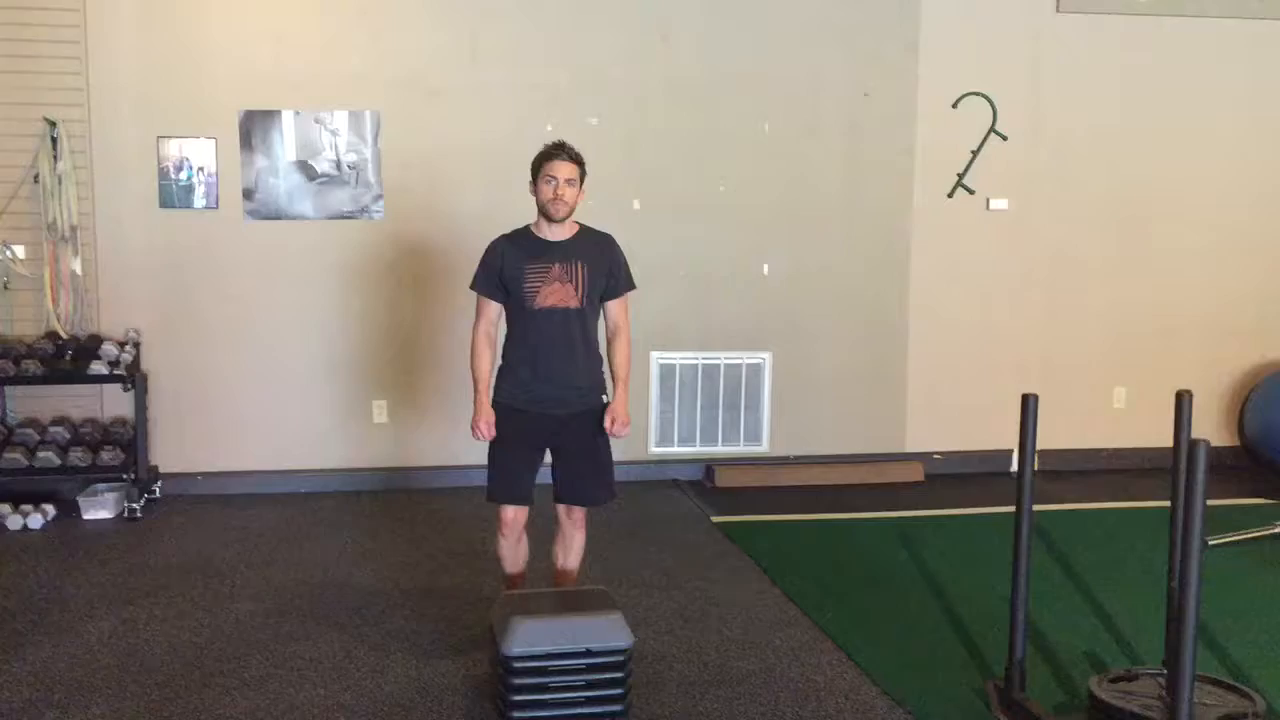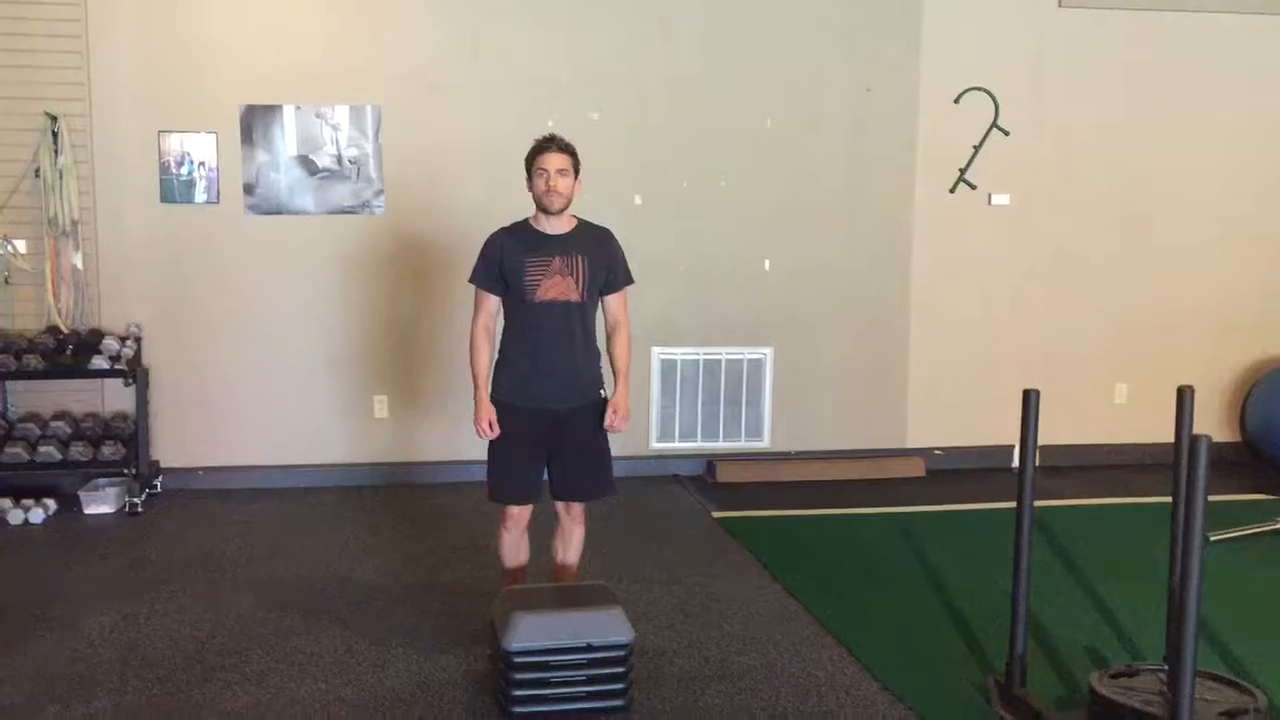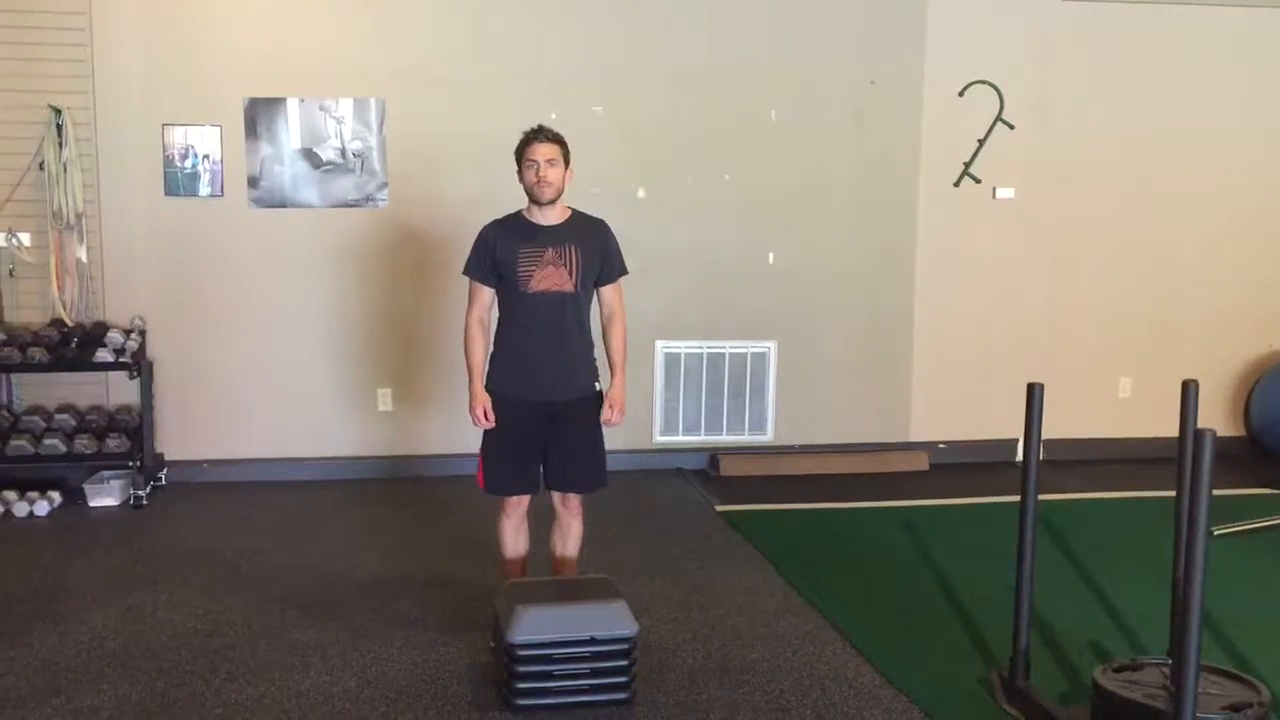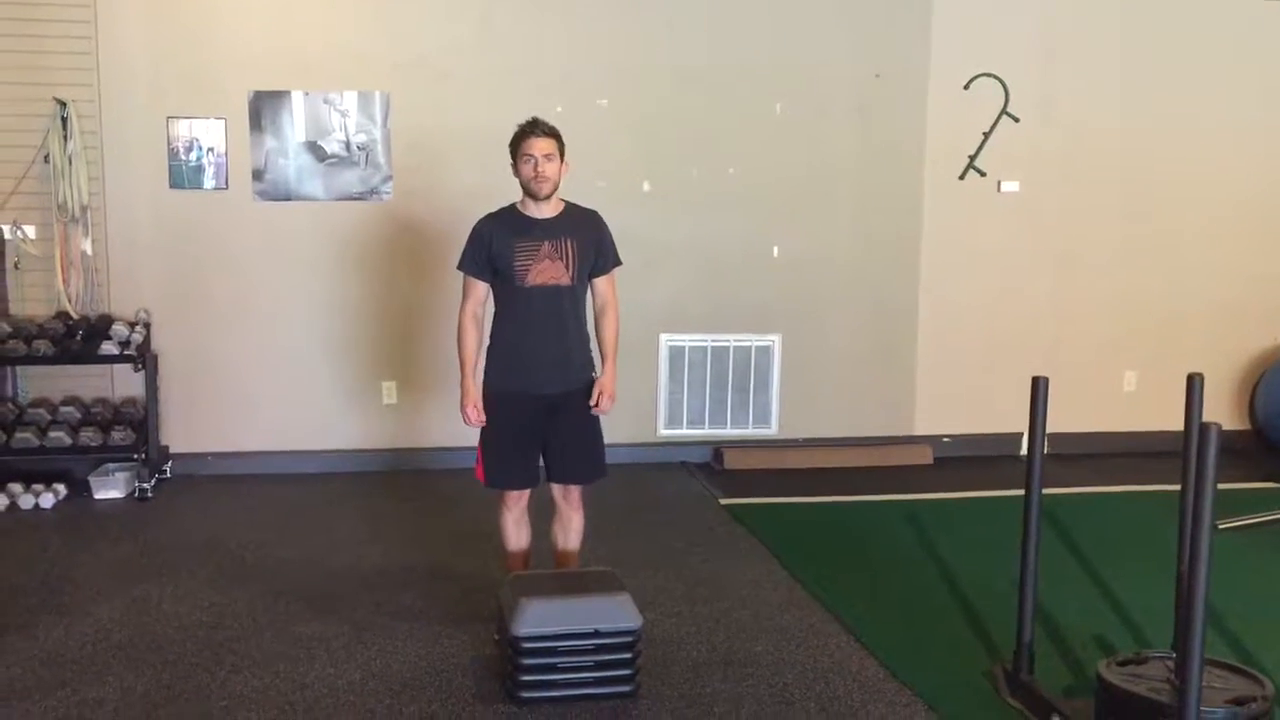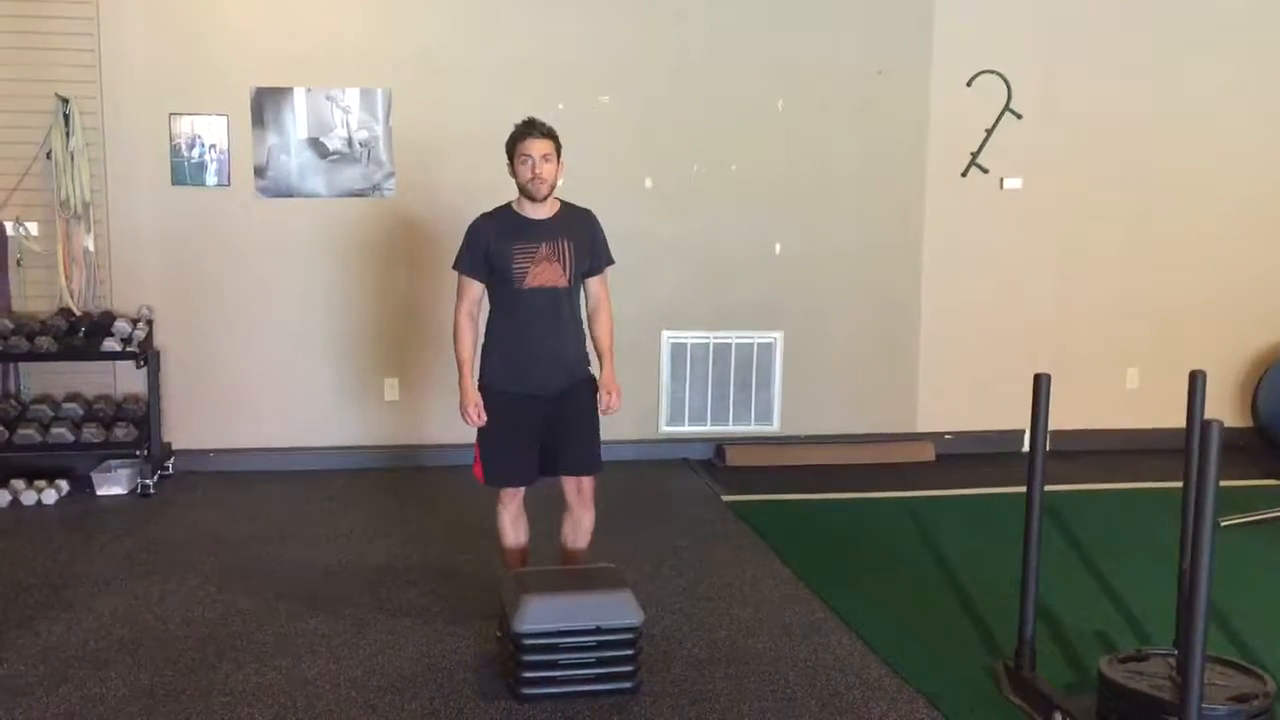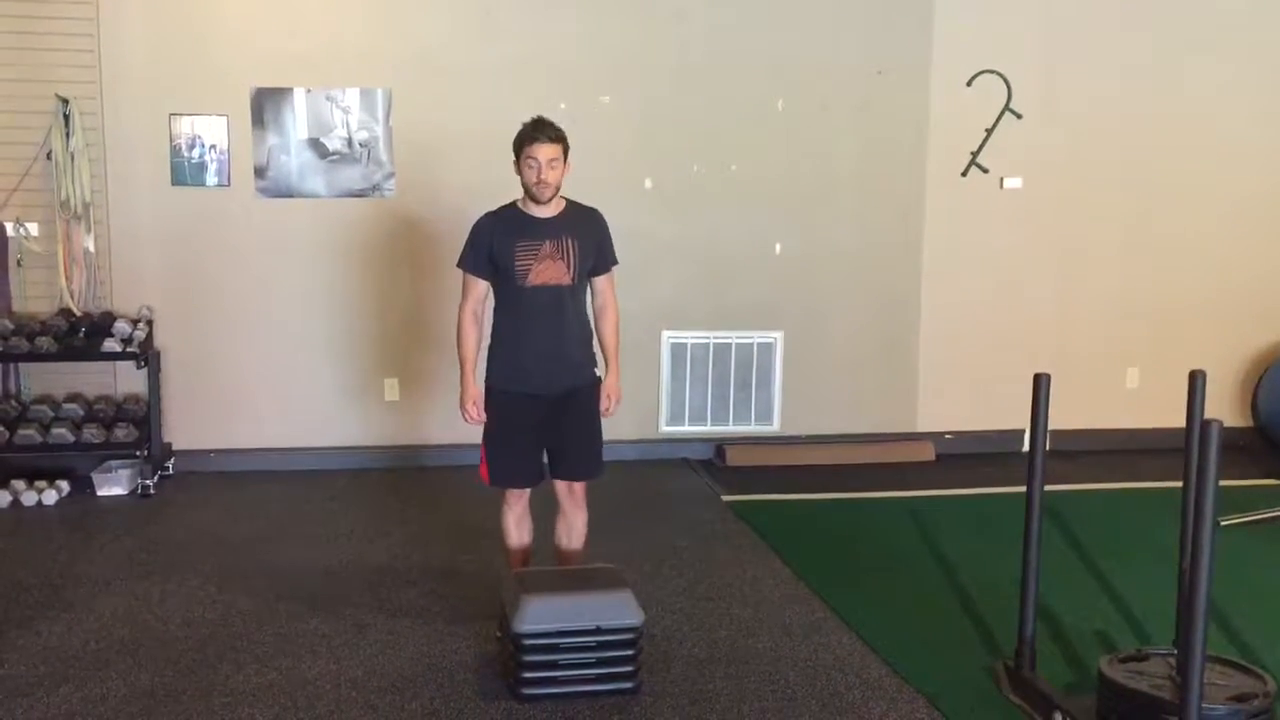
dt=0.3s
person 1, frame 1
left shoulder: (603, 250)
right shoulder: (504, 251)
left elbow: (618, 328)
right elbow: (484, 329)
left wrist: (620, 395)
right wrist: (481, 398)
left hip: (582, 407)
right hip: (518, 406)
left knee: (574, 515)
right knee: (511, 518)
person 1, frame 2
left shoulder: (601, 244)
right shoulder: (503, 244)
left elbow: (617, 321)
right elbow: (483, 324)
left wrist: (621, 389)
right wrist: (482, 395)
left hip: (581, 403)
right hip: (516, 403)
left knee: (573, 510)
right knee: (515, 514)
person 1, frame 3
left shoulder: (595, 234)
right shoulder: (496, 236)
left elbow: (612, 312)
right elbow: (477, 315)
left wrist: (618, 381)
right wrist: (476, 386)
left hip: (576, 394)
right hip: (511, 394)
left knee: (569, 501)
right knee: (513, 502)
person 1, frame 4
left shoulder: (589, 226)
right shoulder: (491, 230)
left elbow: (605, 302)
right elbow: (472, 310)
left wrist: (608, 369)
right wrist: (469, 382)
left hip: (573, 387)
right hip: (509, 389)
left knee: (569, 494)
right knee: (514, 496)
person 1, frame 5
left shoulder: (584, 225)
right shoulder: (487, 230)
left elbow: (598, 302)
right elbow: (466, 310)
left wrist: (608, 369)
right wrist: (466, 382)
left hip: (571, 383)
right hip: (506, 387)
left knee: (581, 491)
right knee: (511, 493)
person 1, frame 6
left shoulder: (590, 224)
right shoulder: (492, 228)
left elbow: (604, 301)
right elbow: (471, 308)
left wrist: (612, 371)
right wrist: (468, 380)
left hip: (576, 385)
right hip: (511, 388)
left knee: (573, 492)
right knee: (516, 494)
